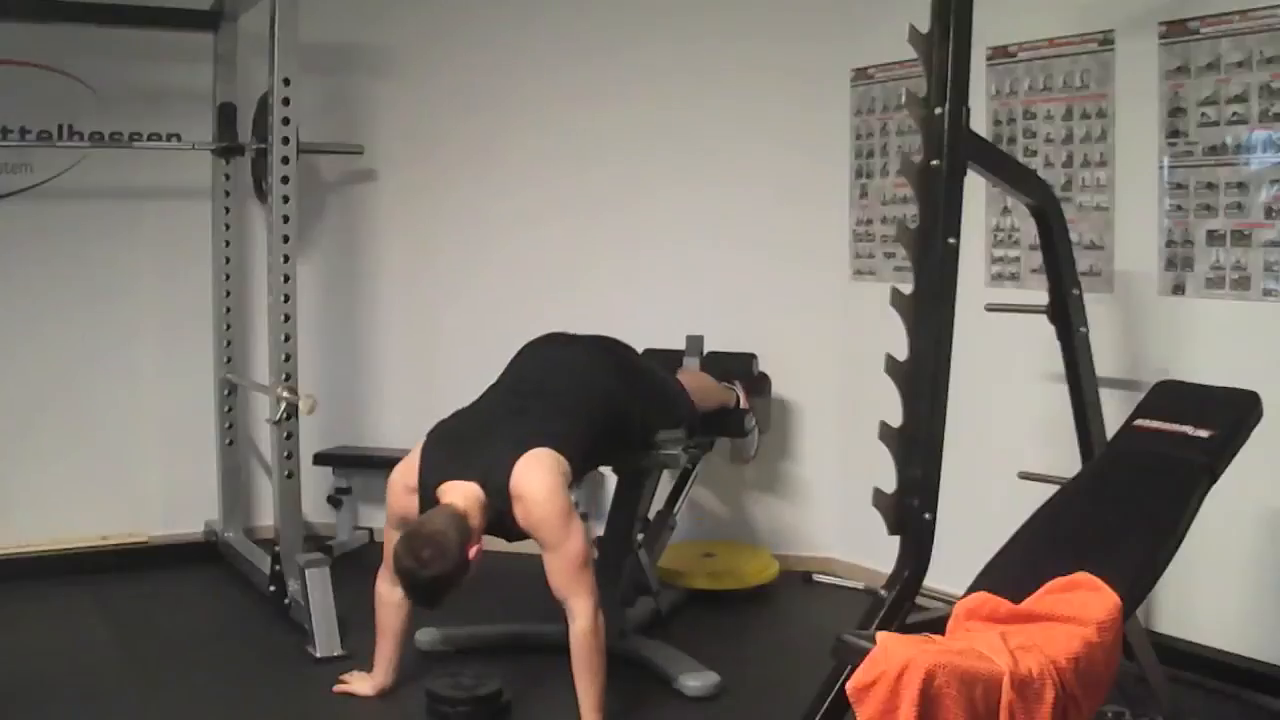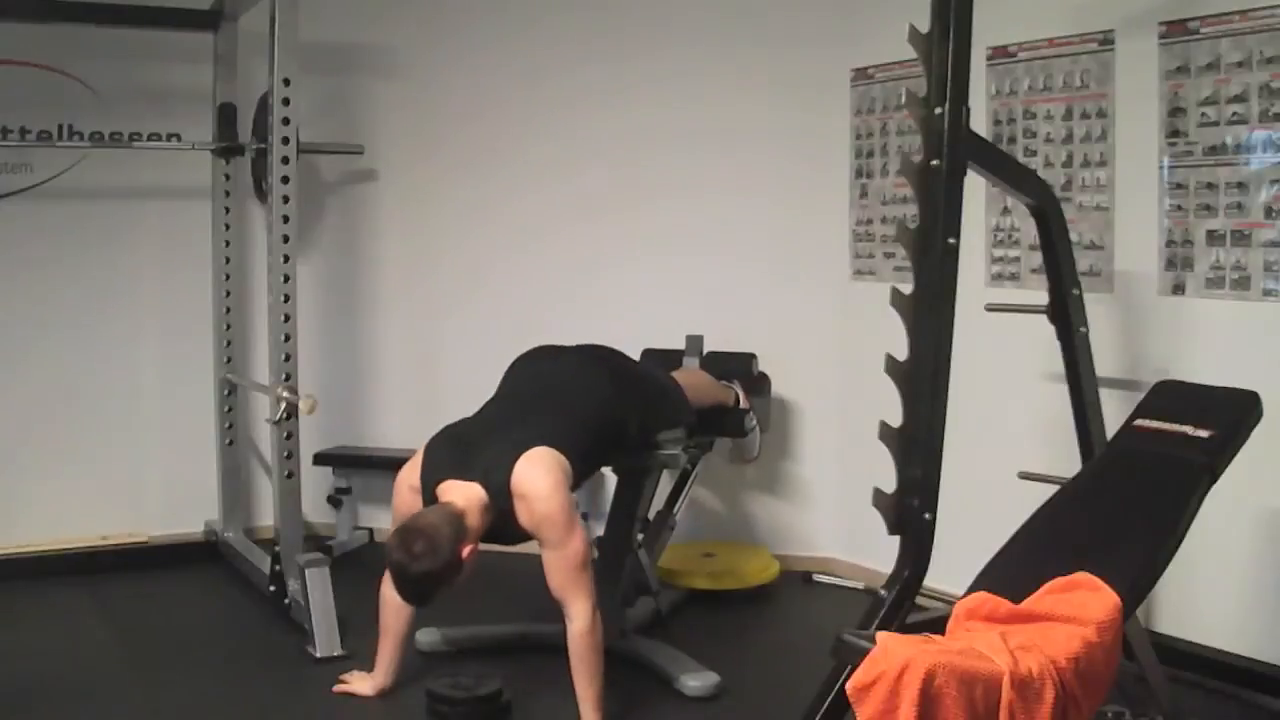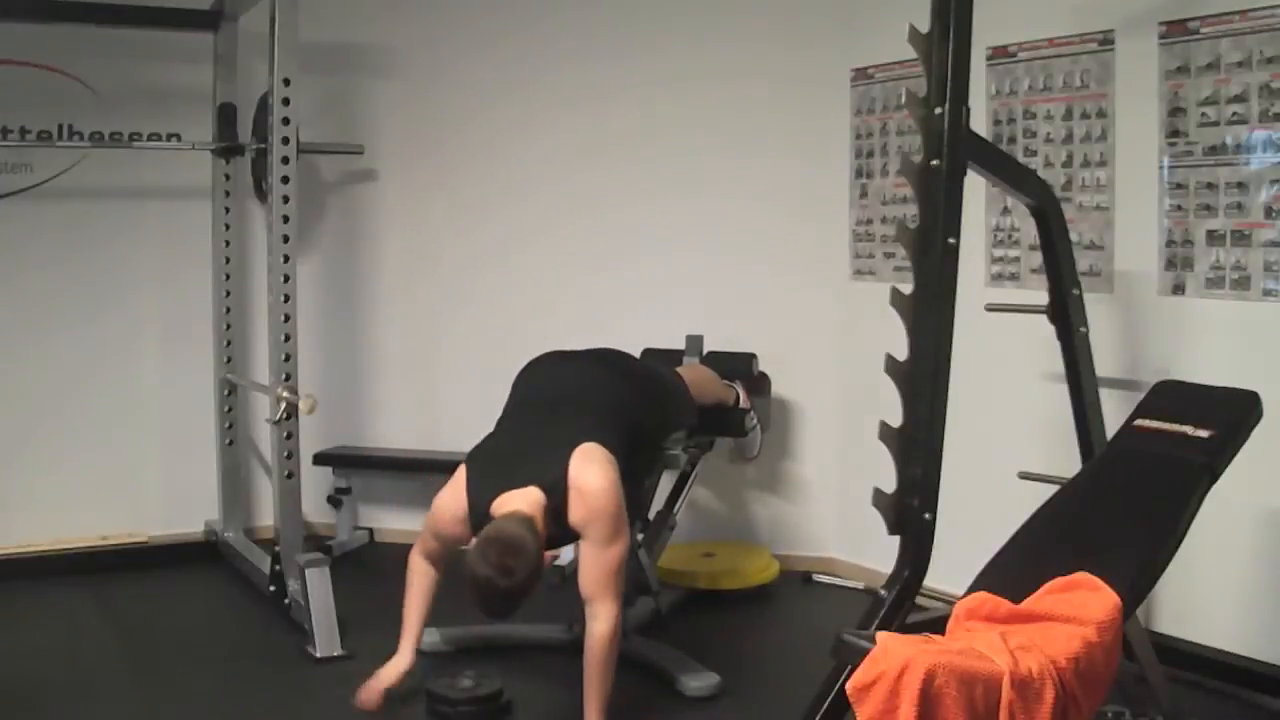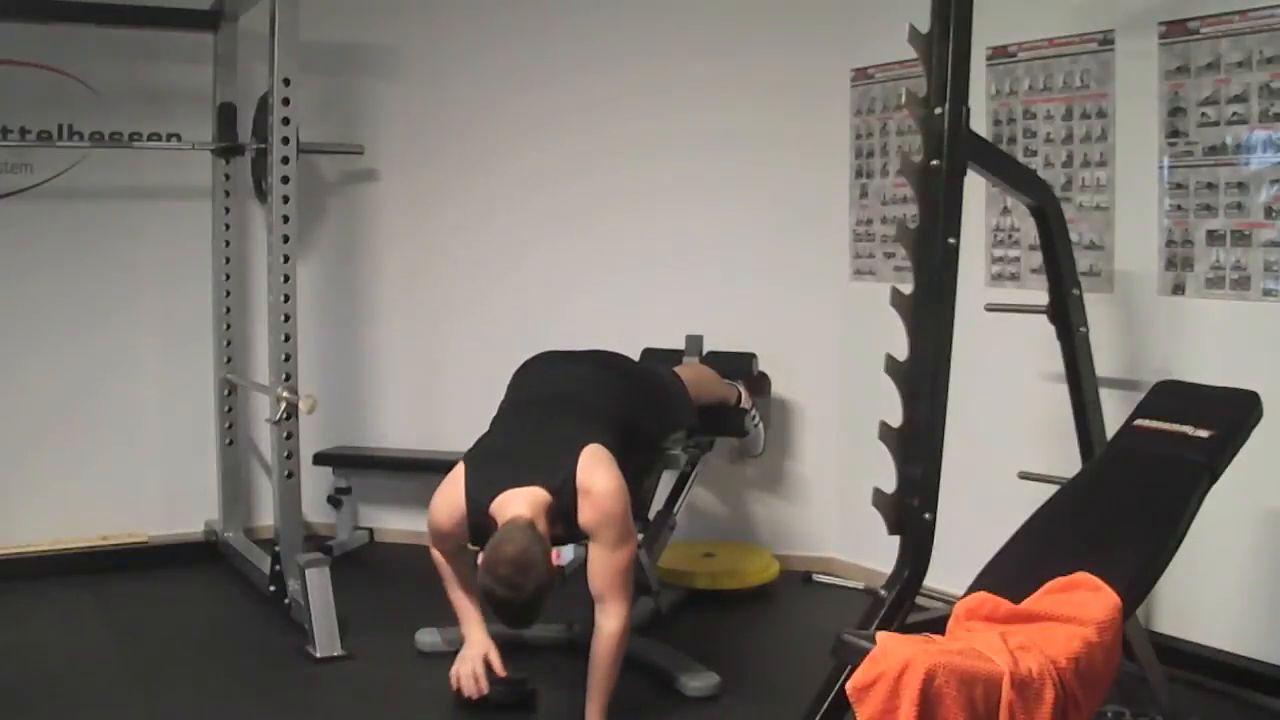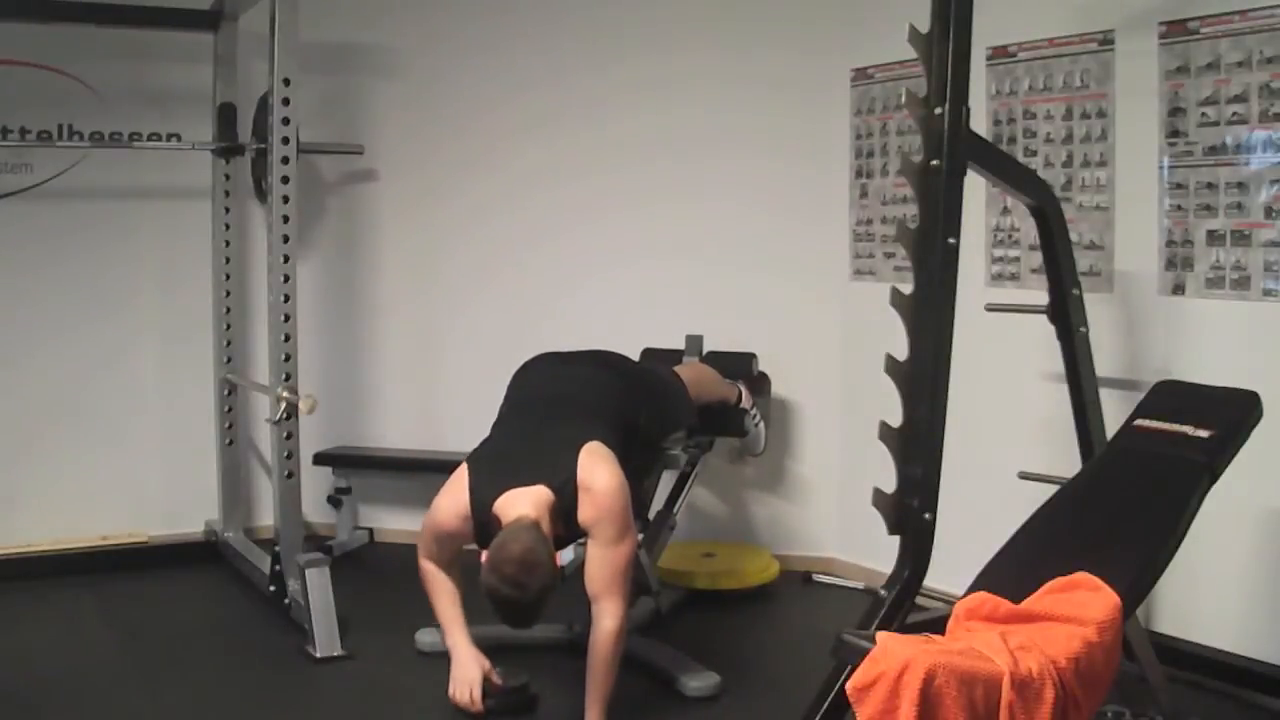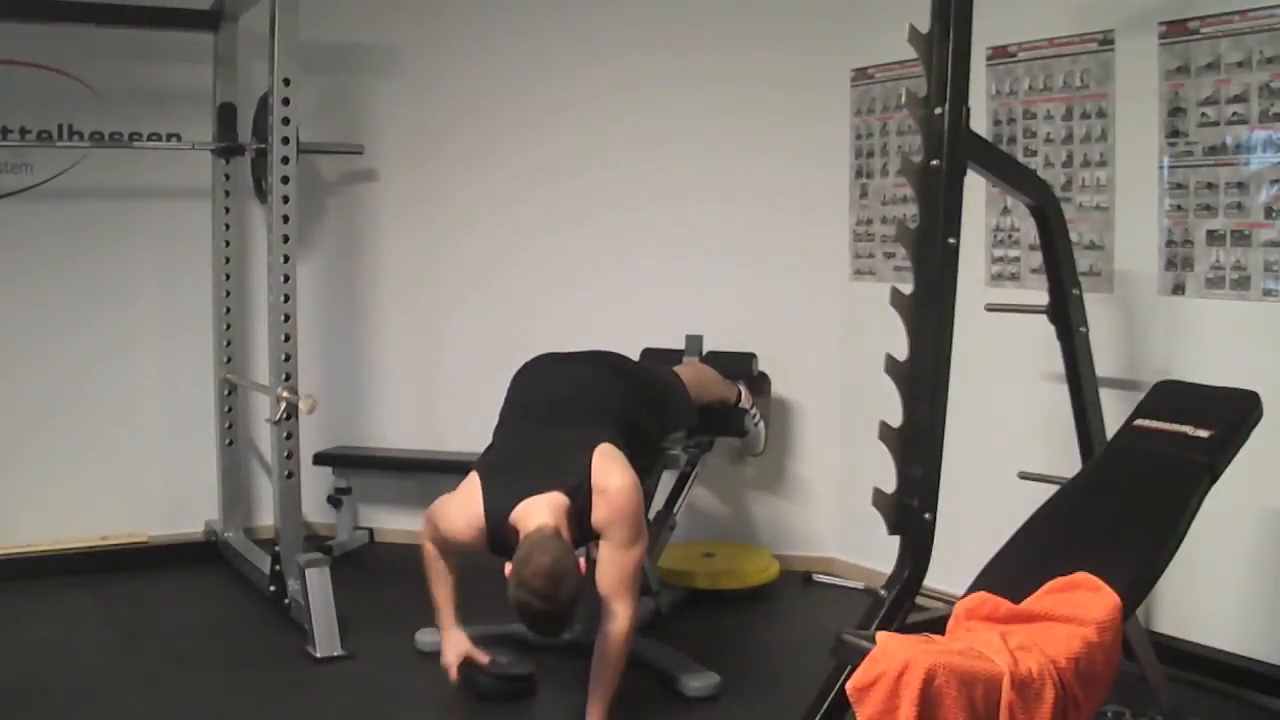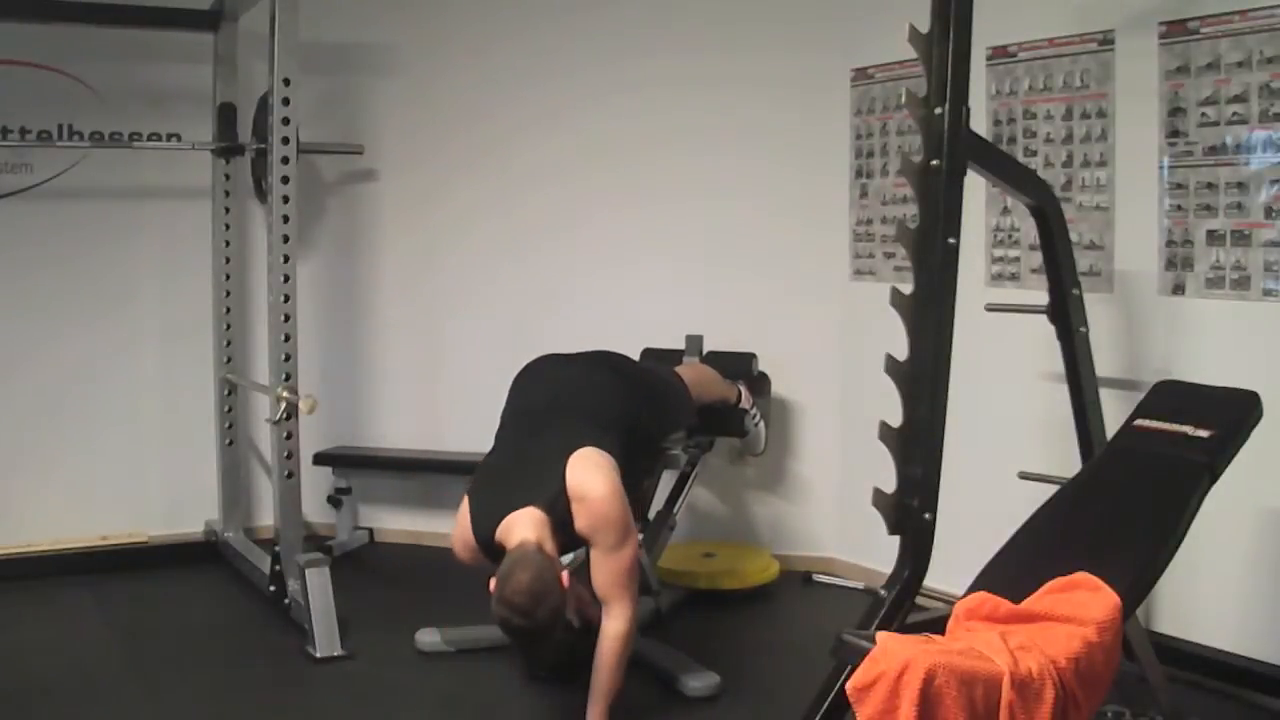
dt=0.4s
person 1, frame 1
left shoulder: (533, 493)
right shoulder: (408, 483)
left elbow: (583, 610)
right elbow: (391, 580)
right wrist: (381, 677)
left hip: (607, 377)
right hip: (540, 360)
left knee: (680, 402)
left ankle: (733, 398)
person 1, frame 2
left shoulder: (536, 491)
right shoulder: (413, 485)
left elbow: (579, 611)
right elbow: (397, 582)
right wrist: (381, 676)
left hip: (608, 384)
right hip: (535, 370)
left knee: (675, 393)
left ankle: (733, 398)
person 1, frame 3
left shoulder: (591, 489)
right shoulder: (456, 505)
left elbow: (604, 612)
right elbow: (425, 555)
right wrist: (404, 652)
left hip: (622, 386)
right hip: (546, 376)
left knee: (674, 389)
left ankle: (735, 399)
person 1, frame 4
left shoulder: (598, 492)
right shoulder: (450, 506)
left elbow: (612, 613)
right elbow: (445, 550)
right wrist: (473, 633)
left hip: (618, 386)
right hip: (538, 376)
left knee: (679, 386)
left ankle: (737, 398)
person 1, frame 5
left shoulder: (600, 489)
right shoulder: (455, 508)
left elbow: (609, 613)
right elbow: (431, 560)
right wrist: (461, 648)
left hip: (618, 386)
right hip: (538, 377)
left knee: (679, 386)
left ankle: (738, 397)
person 1, frame 6
left shoulder: (613, 490)
right shoulder: (466, 517)
left elbow: (618, 614)
right elbow: (432, 537)
right wrist: (451, 629)
left hip: (620, 384)
right hip: (538, 379)
left knee: (679, 385)
left ankle: (737, 397)
person 1, frame 7
left shoulder: (593, 495)
right shoulder: (469, 536)
left elbow: (619, 613)
right wrist: (565, 591)
left hip: (617, 385)
right hip: (540, 380)
left knee: (679, 385)
left ankle: (737, 397)
